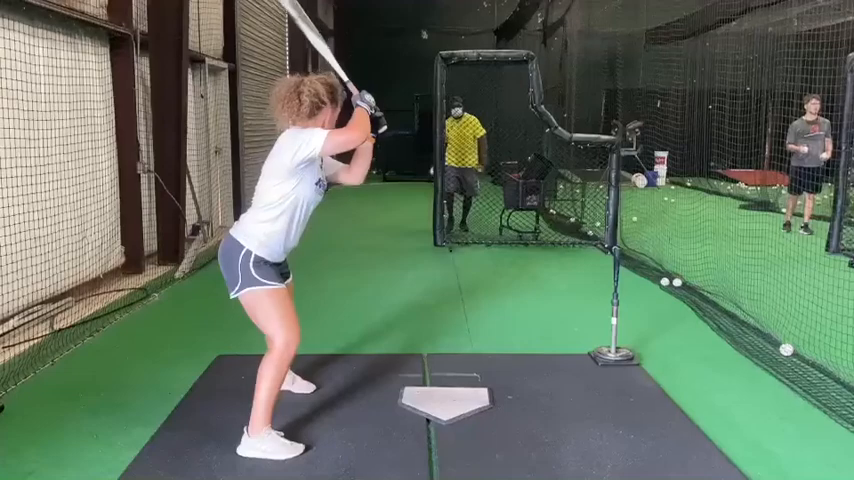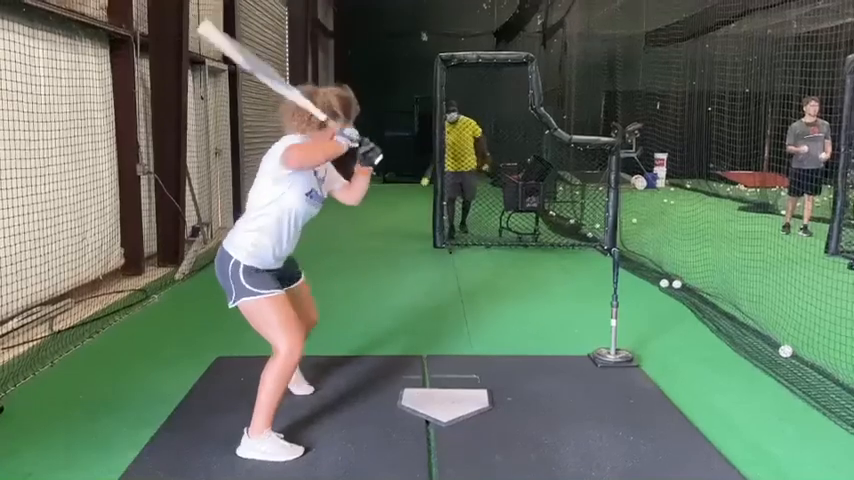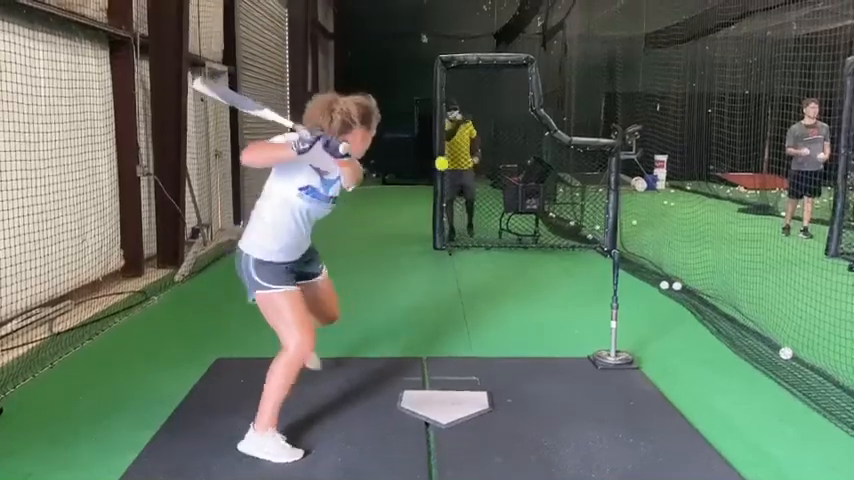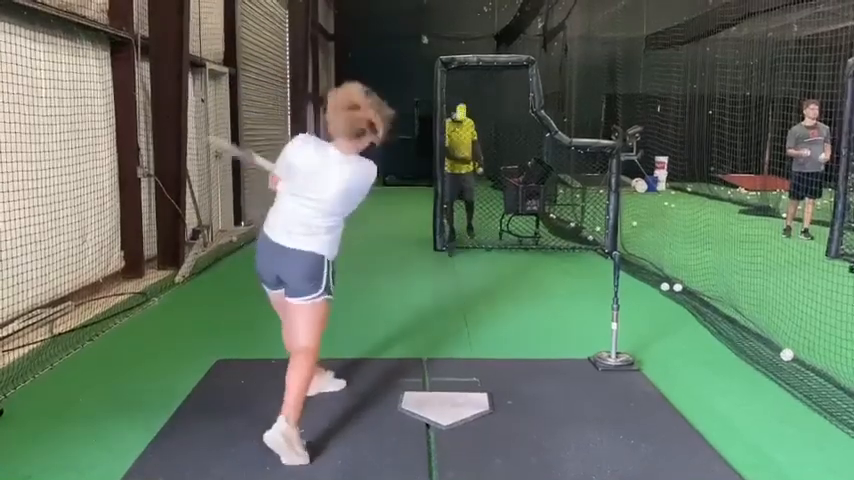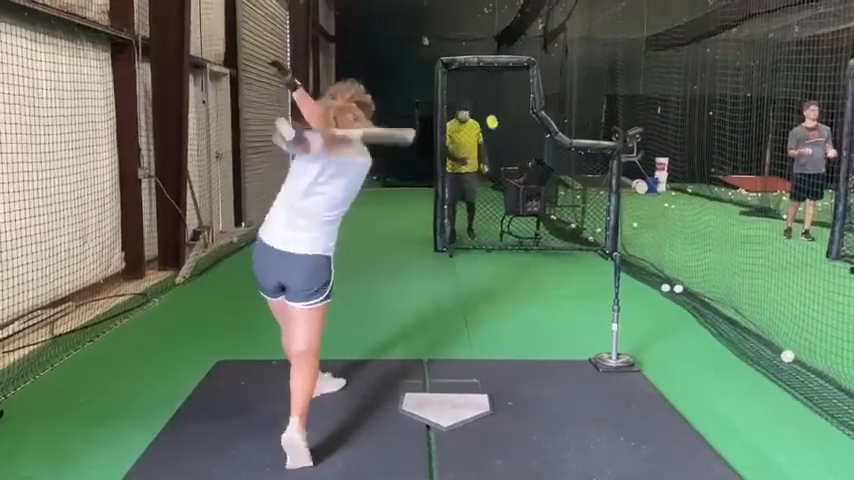
dt=0.4s
person 1, frame 1
left shoulder: (314, 154)
right shoulder: (299, 139)
left elbow: (353, 176)
right elbow: (354, 135)
left wrist: (370, 134)
right wrist: (363, 107)
left hip: (268, 253)
right hip: (248, 254)
left knee: (282, 325)
right knee: (285, 338)
left ankle: (281, 374)
right ankle: (257, 435)
person 1, frame 2
left shoulder: (319, 164)
right shoulder: (292, 146)
left elbow: (352, 196)
right elbow: (301, 159)
left wrist: (365, 163)
right wrist: (343, 141)
left hip: (275, 260)
right hip: (243, 263)
left knee: (307, 322)
right knee: (289, 345)
left ankle: (287, 374)
right ankle: (257, 438)
person 1, frame 3
left shoulder: (341, 159)
right shoulder: (299, 143)
left elbow: (354, 178)
right elbow: (248, 156)
left wrist: (339, 154)
right wrist: (298, 146)
left hip: (299, 253)
right hip: (262, 259)
left knee: (328, 314)
right knee: (298, 343)
right ankle: (261, 434)
person 1, frame 4
left shoulder: (300, 146)
right shoulder: (365, 171)
left elbow: (276, 182)
left hip: (269, 248)
right hip: (310, 260)
left knee: (293, 326)
right knee: (304, 345)
left ankle: (311, 377)
right ankle: (287, 424)
person 1, frame 5
left shoulder: (318, 144)
right shoulder: (361, 158)
left elbow: (316, 127)
right elbow: (333, 126)
left wrist: (294, 135)
right wrist: (297, 89)
left hip: (270, 252)
right hip: (312, 261)
left knee: (292, 329)
right knee: (304, 349)
left ankle: (312, 379)
right ankle: (297, 425)
person 2, frame 1
left shoulder: (825, 123)
right shoulder: (796, 125)
left elbow: (828, 141)
right elbow: (788, 145)
left wrist: (828, 153)
right wrist: (798, 148)
left hip: (816, 165)
right hip: (798, 165)
left knee: (811, 195)
right knee: (794, 195)
left ankle: (805, 225)
right ankle: (787, 222)
person 2, frame 2
left shoulder: (824, 125)
right shoulder: (795, 127)
left elbow: (828, 142)
right elbow: (788, 147)
left wrist: (827, 153)
right wrist: (798, 149)
left hip: (816, 167)
right hip: (798, 167)
left knee: (810, 197)
right knee: (793, 197)
left ankle: (804, 226)
right ankle: (787, 223)
person 2, frame 3
left shoulder: (824, 127)
right shoulder: (795, 129)
left elbow: (827, 145)
right elbow: (788, 149)
left wrist: (826, 155)
right wrist: (799, 152)
left hip: (816, 169)
right hip: (798, 169)
left knee: (810, 199)
right knee: (793, 199)
left ankle: (805, 228)
right ankle: (786, 225)
person 2, frame 4
left shoulder: (824, 129)
right shoulder: (795, 130)
left elbow: (827, 146)
right elbow: (789, 151)
left wrist: (827, 156)
right wrist: (799, 153)
left hip: (817, 171)
right hip: (799, 171)
left knee: (811, 200)
right knee: (794, 200)
left ankle: (805, 229)
right ankle: (788, 226)
person 2, frame 5
left shoulder: (825, 130)
right shoulder: (796, 131)
left elbow: (829, 148)
right elbow: (790, 152)
left wrist: (832, 153)
right wrist: (800, 152)
left hip: (818, 172)
right hip: (800, 172)
left knee: (811, 202)
right knee: (795, 202)
left ankle: (806, 231)
right ankle: (788, 228)
person 3, frame 1
left shoulder: (472, 120)
right shoulder: (447, 123)
left elbow: (482, 138)
right elbow: (444, 143)
left wrist: (483, 158)
left hip: (469, 165)
right hip: (451, 164)
left knee: (468, 195)
right knee: (448, 193)
left ankle: (463, 221)
right ankle: (450, 218)
person 3, frame 2
left shoulder: (469, 123)
left elbow: (480, 139)
left wrist: (485, 157)
right wrist: (430, 170)
left hip: (469, 168)
right hip: (450, 169)
left knee: (468, 198)
right knee: (451, 198)
left ankle: (463, 223)
right ankle: (451, 227)
person 3, frame 3
left shoulder: (467, 122)
right shoulder: (443, 124)
left elbow: (474, 138)
right elbow: (447, 137)
left wrist: (475, 154)
right wrist: (458, 124)
left hip: (467, 166)
right hip: (450, 168)
left knee: (470, 198)
right knee: (449, 200)
left ankle: (470, 224)
right ankle: (451, 229)
person 3, frame 4
left shoulder: (470, 123)
right shoulder: (445, 127)
left elbow: (475, 143)
right elbow: (445, 151)
left wrist: (479, 162)
right wrist: (460, 160)
left hip: (468, 170)
right hip: (450, 171)
left knee: (469, 200)
right knee: (449, 202)
left ankle: (469, 226)
right ankle: (451, 230)
person 3, frame 5
left shoulder: (475, 125)
right shoulder: (449, 127)
left elbow: (480, 145)
left wrist: (484, 162)
right wrist: (457, 159)
left hip: (472, 170)
right hip: (454, 170)
left knee: (471, 201)
right knee: (452, 202)
left ankle: (470, 227)
right ankle: (452, 231)
